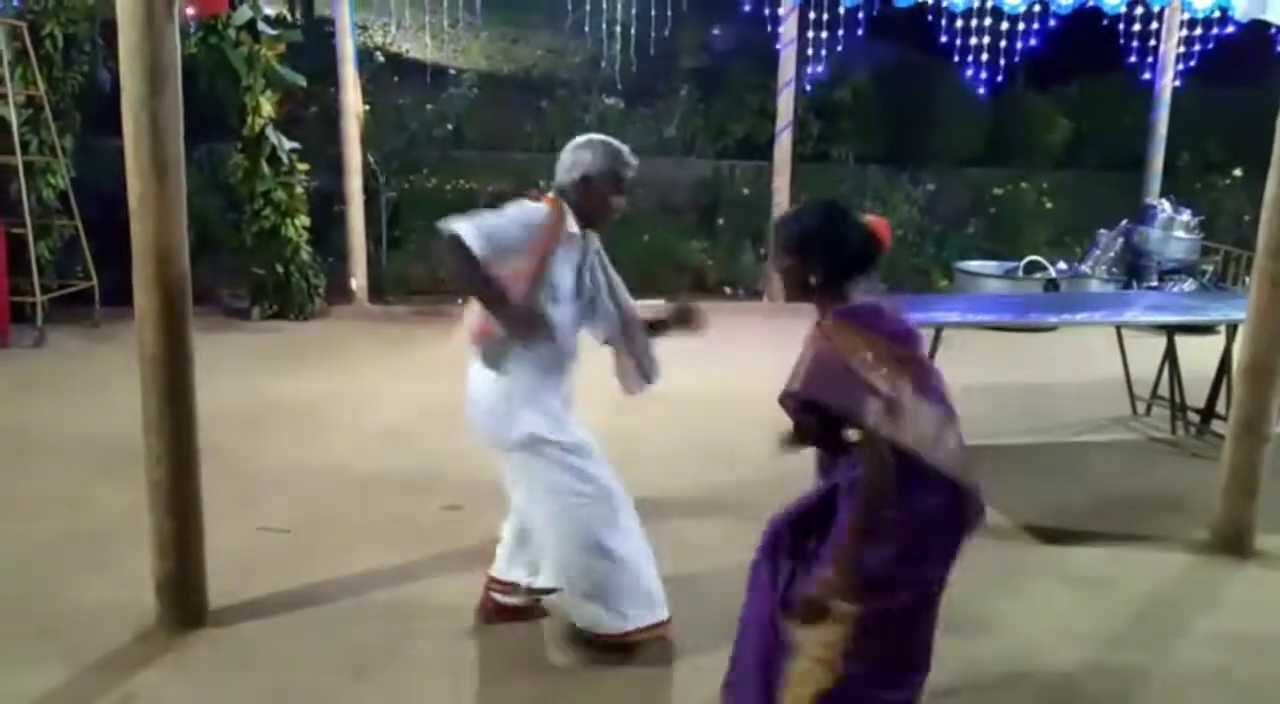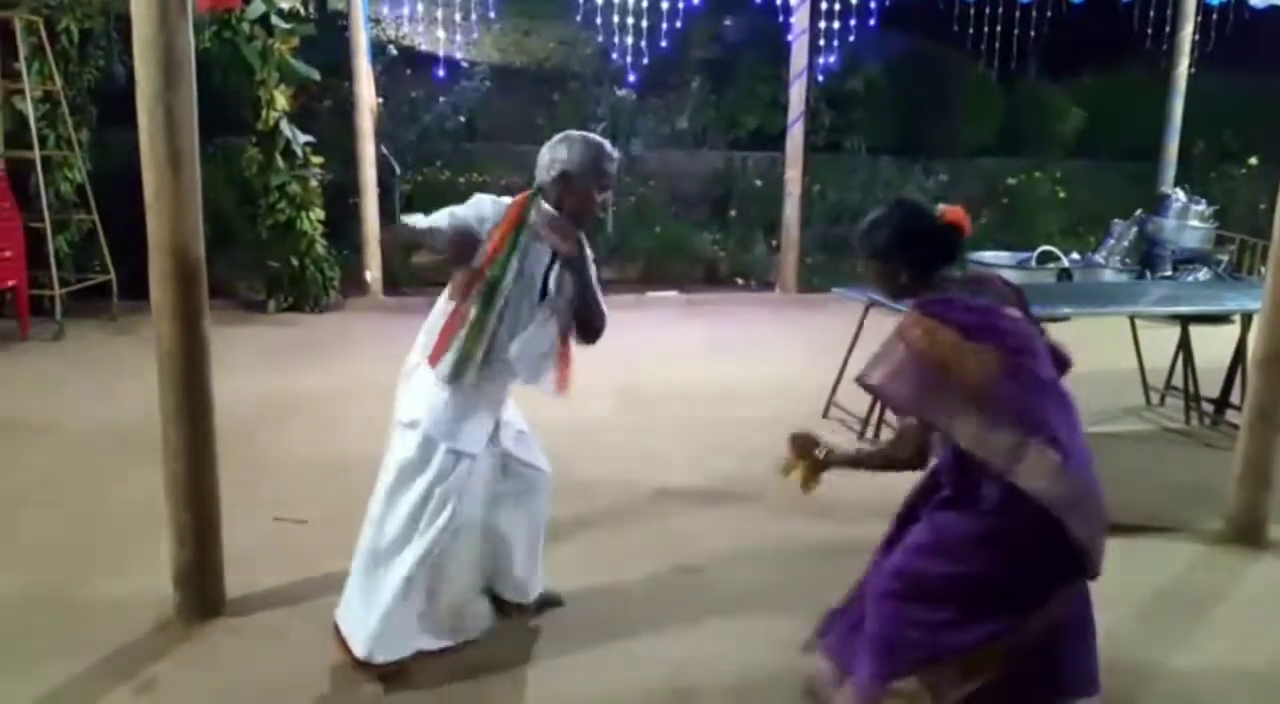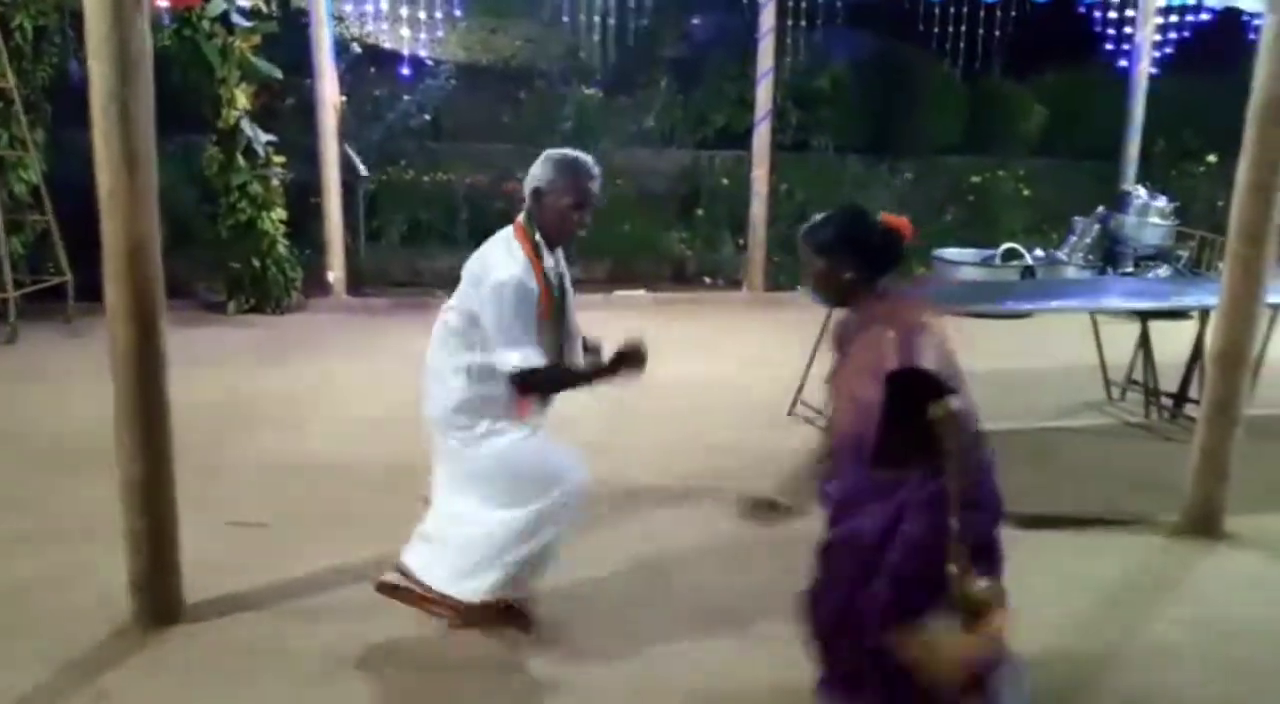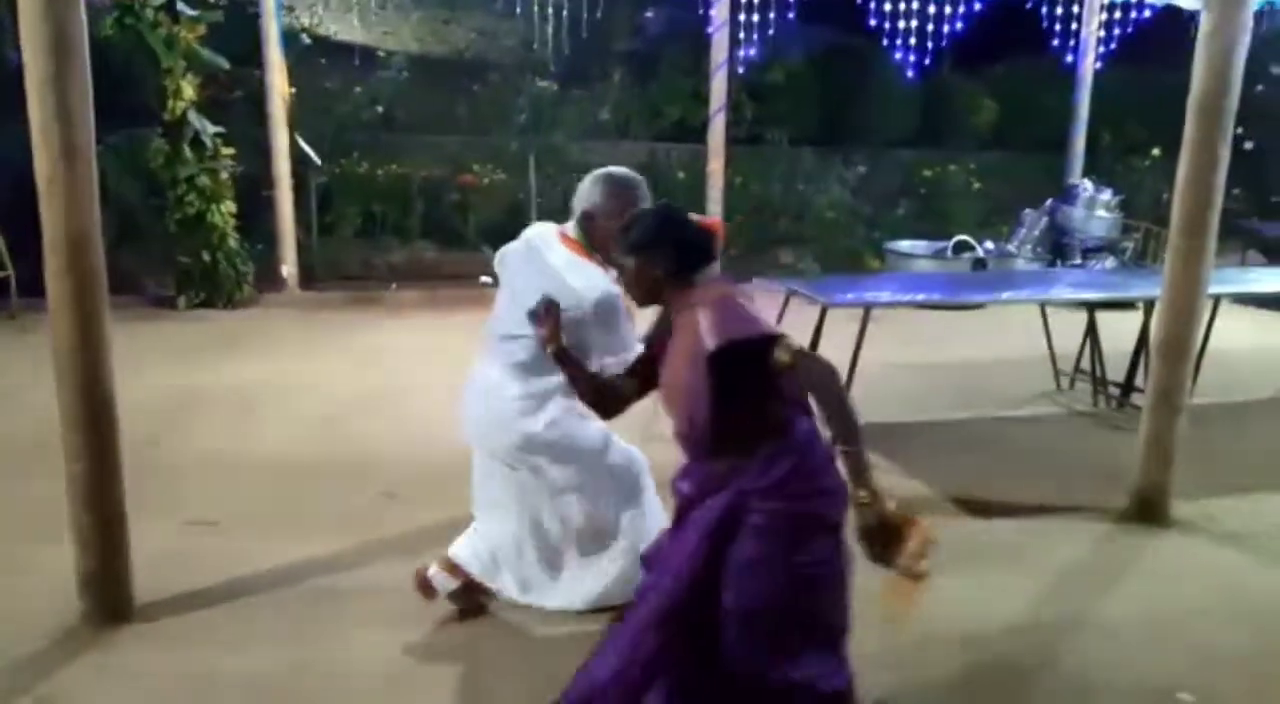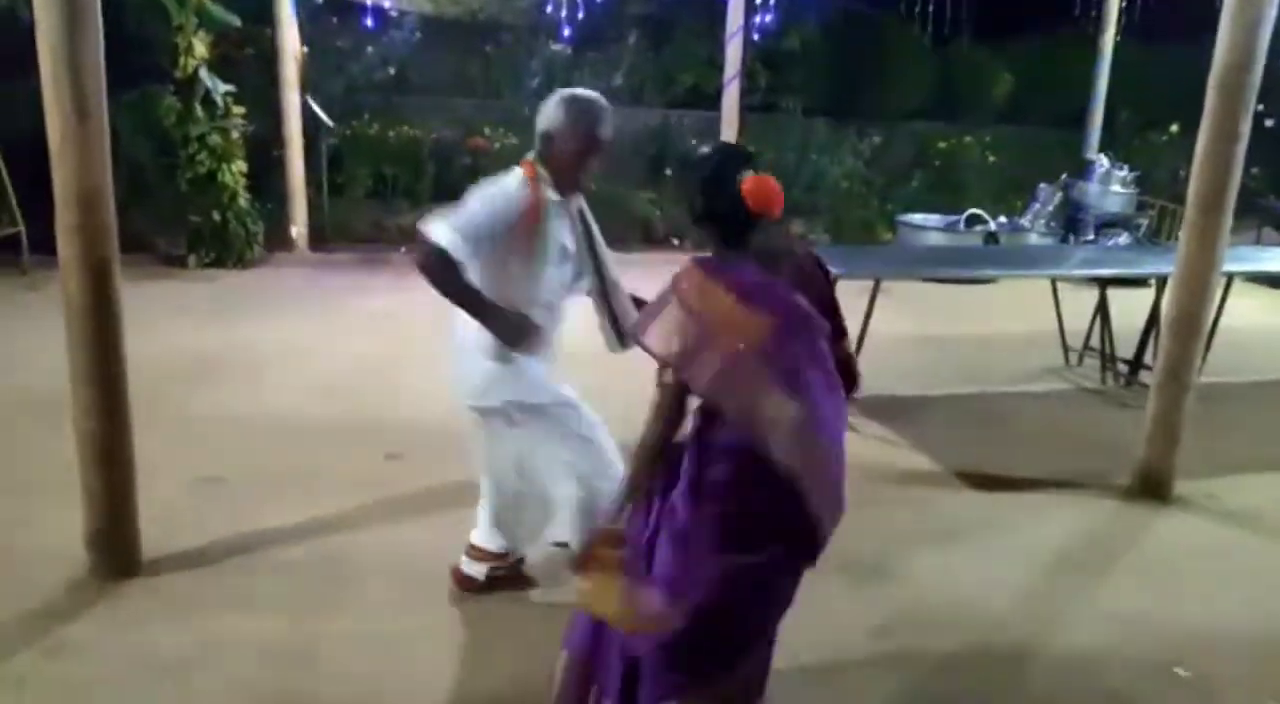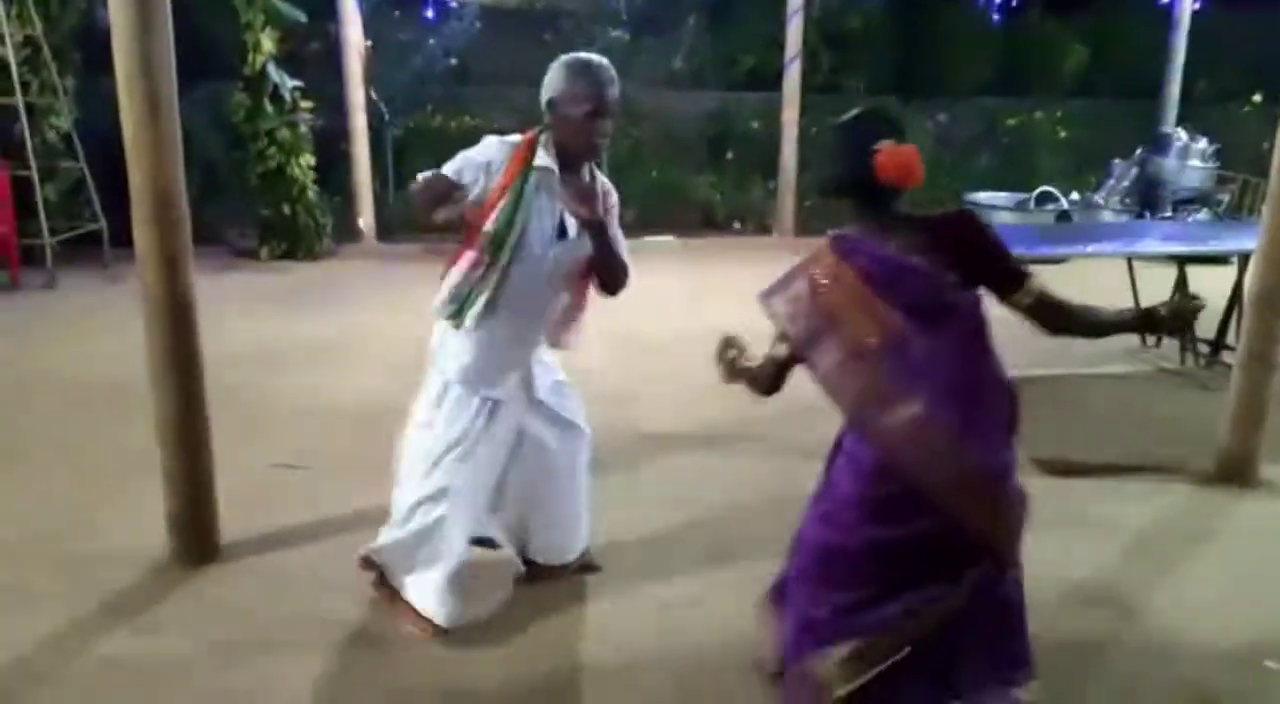
dt=0.4s
person 1, frame 1
left shoulder: (837, 344)
right shoulder: (867, 315)
left elbow: (880, 467)
left wrist: (841, 577)
right wrist: (815, 429)
left hip: (907, 506)
right hip: (918, 487)
person 1, frame 2
left shoulder: (918, 337)
right shoulder: (994, 292)
left elbow: (911, 450)
right elbow: (1057, 360)
left wrist: (828, 456)
left hip: (999, 494)
right hip: (1050, 482)
left knee: (912, 596)
right knee: (1028, 595)
person 1, frame 3
left shoulder: (903, 331)
right shoulder: (856, 329)
left elbow: (958, 435)
right elbow: (852, 428)
left wrist: (960, 555)
left hip: (929, 507)
right hip: (875, 502)
left knee: (926, 647)
right knee: (847, 611)
person 1, frame 4
left shoulder: (717, 312)
right shoulder: (674, 328)
left elbow: (818, 376)
right elbow: (608, 401)
left wrist: (865, 490)
right wrist: (557, 349)
left hip: (776, 497)
right hip: (731, 497)
left knee: (773, 647)
right knee: (674, 620)
person 1, frame 5
left shoulder: (693, 291)
right shoulder: (805, 269)
left elbow: (667, 413)
right elbow: (845, 376)
left wrist: (619, 524)
left hip: (738, 478)
right hip: (800, 480)
left knee: (690, 628)
person 1, frame 6
left shoulder: (822, 276)
right shoulder: (957, 236)
left elbow: (769, 374)
right elbow: (1049, 313)
left wrist: (736, 365)
right wrist: (1151, 317)
left hip: (886, 459)
right hip: (973, 453)
left knee: (834, 583)
right knee: (971, 564)
person 2, frame 1
left shoulder: (585, 247)
right shoulder: (535, 222)
left elbow: (617, 321)
right elbow: (453, 242)
left wrist: (665, 322)
right wrist: (502, 306)
left hip: (538, 392)
right hip: (517, 393)
left knee: (544, 496)
right knee: (590, 502)
left ankle: (505, 594)
right ankle: (623, 622)
person 2, frame 2
left shoulder: (574, 247)
right shoulder: (497, 218)
left elbow: (589, 331)
right elbow: (407, 234)
left wrist: (578, 268)
right wrist: (443, 242)
left hip: (489, 397)
right hip: (441, 391)
left knee: (523, 479)
right knee: (416, 516)
left ankle: (508, 588)
right ankle: (368, 632)
person 2, frame 3
left shoulder: (545, 250)
right shoulder: (514, 276)
right elbow: (526, 380)
left wrist: (574, 346)
right wrist: (610, 369)
left hip: (480, 397)
right hip: (472, 405)
left knee: (484, 499)
right knee: (556, 482)
left ankle: (440, 581)
right ankle: (465, 587)
person 2, frame 4
left shoulder: (537, 238)
right shoulder: (597, 293)
left elbow: (501, 264)
right elbow: (625, 371)
left hip: (492, 402)
right hip: (532, 421)
left knee: (517, 507)
right knee: (624, 476)
left ankle: (454, 572)
right ankle: (634, 591)
person 2, frame 5
left shoulder: (570, 209)
right shoulder: (510, 199)
left elbow: (595, 281)
right elbow: (432, 254)
left wrist: (645, 308)
right wrist: (490, 313)
left hip: (519, 360)
right hip: (503, 362)
left knee: (517, 463)
right knee: (590, 457)
left ankle: (484, 563)
person 2, frame 6
left shoulder: (601, 192)
right shoulder: (502, 159)
left elbow: (611, 284)
right elbow: (433, 185)
left wrist: (595, 224)
right wrist: (442, 192)
left hip: (530, 349)
right hip: (472, 345)
left knee: (561, 438)
right knee: (455, 466)
left ankle: (550, 551)
right ankle: (404, 568)
